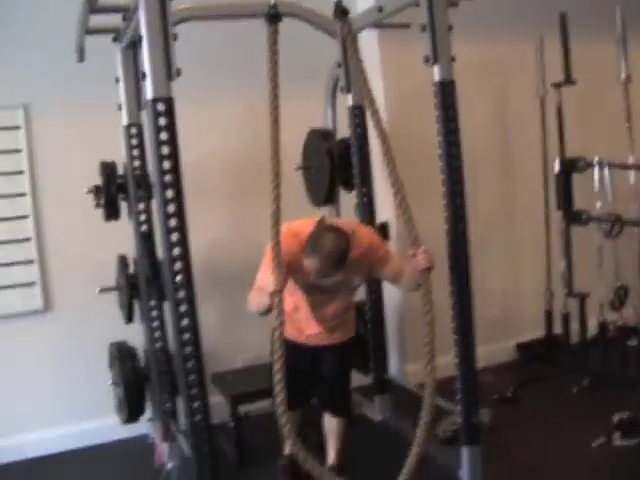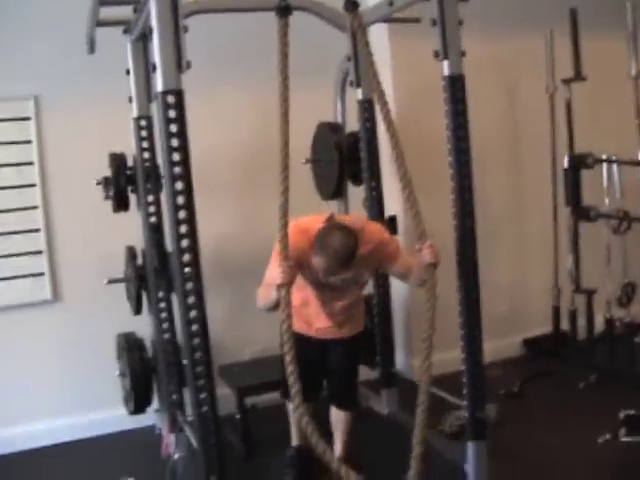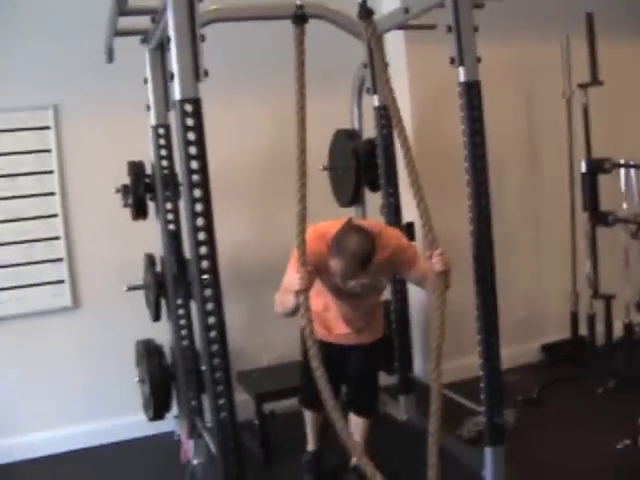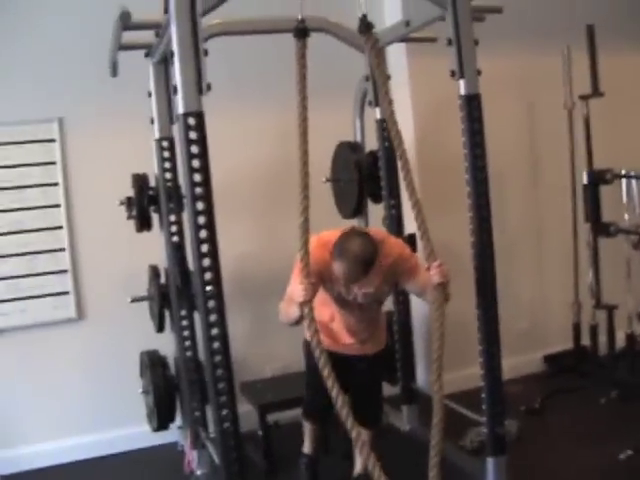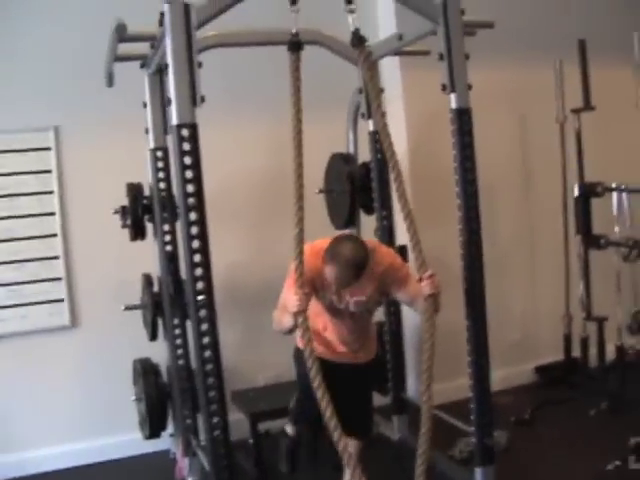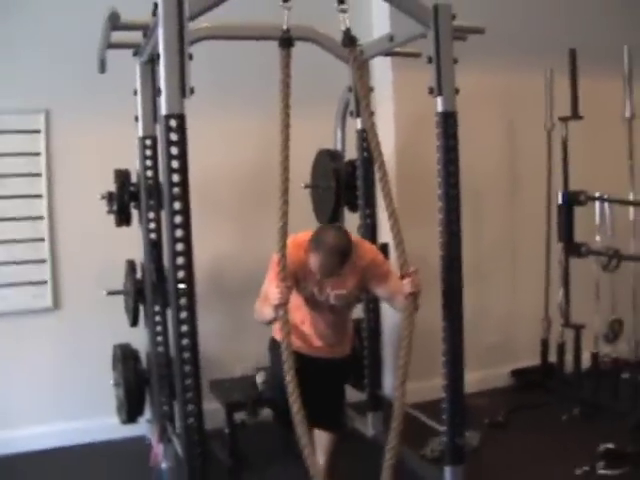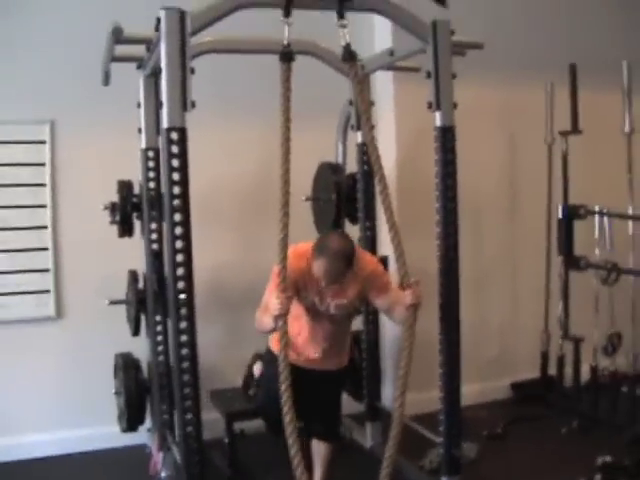
dt=0.1s
person 1, frame 1
left shoulder: (366, 242)
right shoulder: (287, 240)
left elbow: (402, 277)
right elbow: (254, 304)
left wrist: (418, 268)
right wrist: (268, 295)
left hip: (337, 332)
right hip: (293, 329)
left knee: (336, 399)
right knee: (290, 396)
right ankle: (289, 455)
person 1, frame 2
left shoulder: (375, 239)
right shoulder: (297, 235)
left elbow: (410, 273)
right elbow: (263, 300)
left wrist: (424, 263)
right wrist: (276, 288)
left hip: (346, 326)
right hip: (302, 323)
left knee: (343, 393)
right knee: (298, 389)
left ankle: (339, 456)
right ankle: (296, 447)
person 1, frame 3
left shoulder: (393, 244)
right shoulder: (315, 241)
left elbow: (428, 280)
right elbow: (281, 305)
left wrist: (438, 272)
right wrist: (295, 294)
left hip: (365, 332)
right hip: (322, 329)
left knee: (362, 398)
right knee: (314, 394)
right ankle: (312, 452)
person 1, frame 4
left shoulder: (395, 252)
right shoulder: (317, 250)
left elbow: (427, 290)
right elbow: (285, 313)
left wrist: (437, 283)
right wrist: (299, 305)
left hip: (368, 343)
right hip: (324, 339)
left knee: (366, 409)
right knee: (317, 403)
right ankle: (308, 452)
person 1, frame 5
left shoulder: (386, 262)
right shoulder: (310, 259)
left elbow: (417, 301)
right elbow: (278, 322)
left wrist: (428, 295)
right wrist: (292, 316)
left hip: (358, 352)
right hip: (315, 346)
left knee: (355, 419)
right knee: (311, 410)
right ankle: (292, 433)
person 1, frame 6
left shoulder: (367, 257)
right shoulder: (293, 251)
left elbow: (396, 298)
right elbow: (260, 312)
left wrist: (408, 293)
right wrist: (273, 308)
left hip: (334, 347)
right hip: (292, 339)
left knee: (328, 414)
right knee: (283, 400)
left ankle: (321, 472)
right ankle: (264, 382)
person 1, frame 7
left shoulder: (368, 269)
right shoulder: (295, 260)
left elbow: (395, 310)
right elbow: (261, 319)
left wrist: (408, 305)
right wrist: (272, 318)
left hip: (331, 360)
right hip: (288, 351)
left knee: (324, 424)
right knee: (273, 414)
right ankle: (262, 370)
